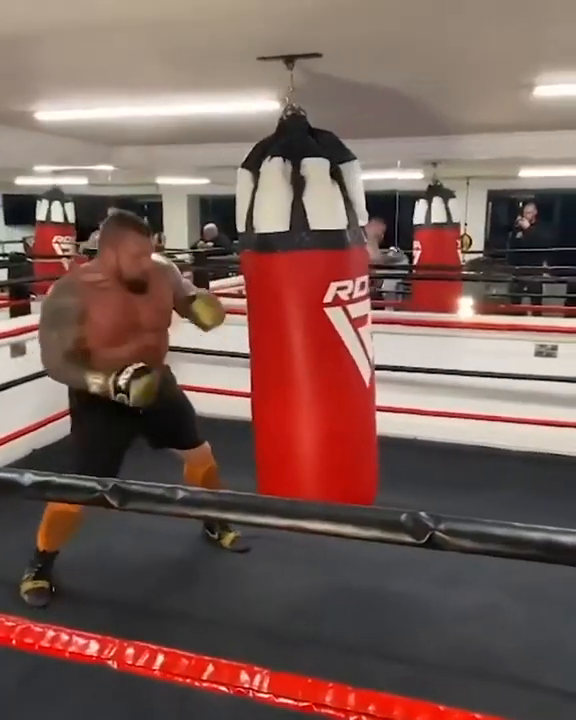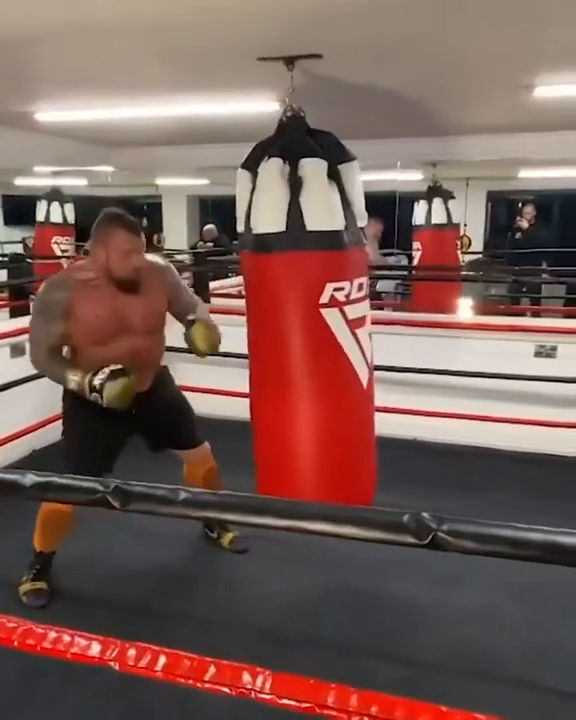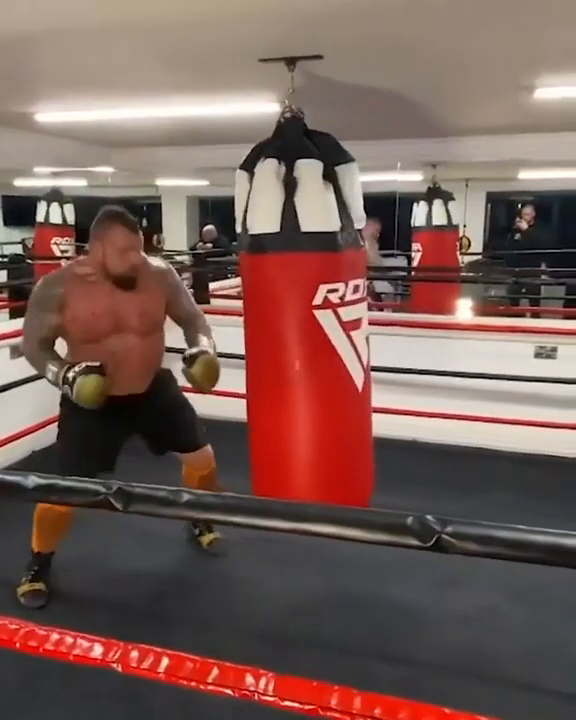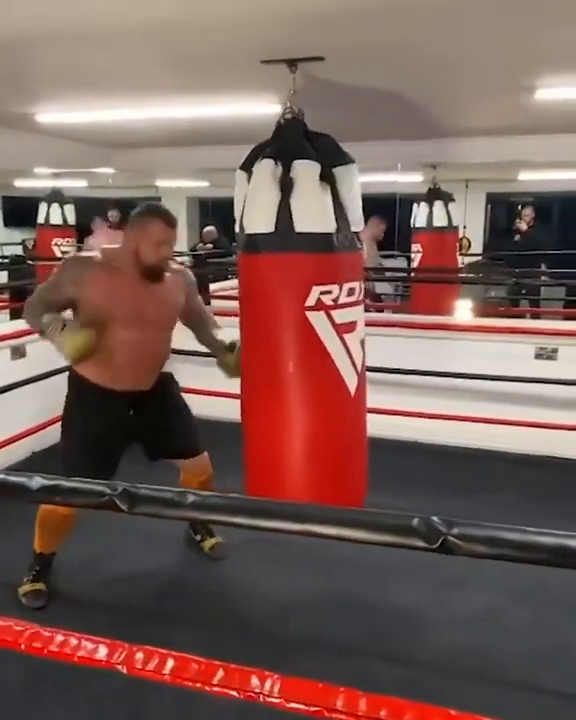
dt=0.1s
person 1, frame 1
left shoulder: (160, 271)
right shoulder: (70, 294)
left elbow: (187, 299)
right elbow: (57, 364)
left wrist: (201, 304)
right wrist: (114, 383)
left hip: (156, 385)
right hip: (101, 399)
left knee: (200, 454)
left ankle: (214, 525)
right ankle: (40, 563)
person 1, frame 2
left shoulder: (157, 272)
right shoulder: (62, 291)
left elbow: (191, 307)
right elbow: (43, 356)
left wrist: (199, 324)
right wrist: (89, 382)
left hip: (152, 386)
right hip: (93, 400)
left knee: (199, 454)
left ankle: (213, 524)
right ankle: (39, 564)
person 1, frame 3
left shoulder: (160, 275)
right shoulder: (60, 286)
left elbow: (192, 318)
right elbow: (33, 345)
left wrist: (201, 352)
right wrist: (66, 375)
left hip: (153, 388)
right hip: (91, 398)
left knee: (201, 457)
left ankle: (199, 524)
right ankle: (38, 565)
person 1, frame 4
left shoulder: (178, 278)
right shoulder: (85, 270)
left elbow: (201, 321)
right elbow: (35, 308)
left wrist: (223, 349)
right wrist: (59, 327)
left hip: (155, 391)
right hip: (94, 395)
left knee: (198, 463)
left ankle: (198, 528)
right ankle: (40, 565)
